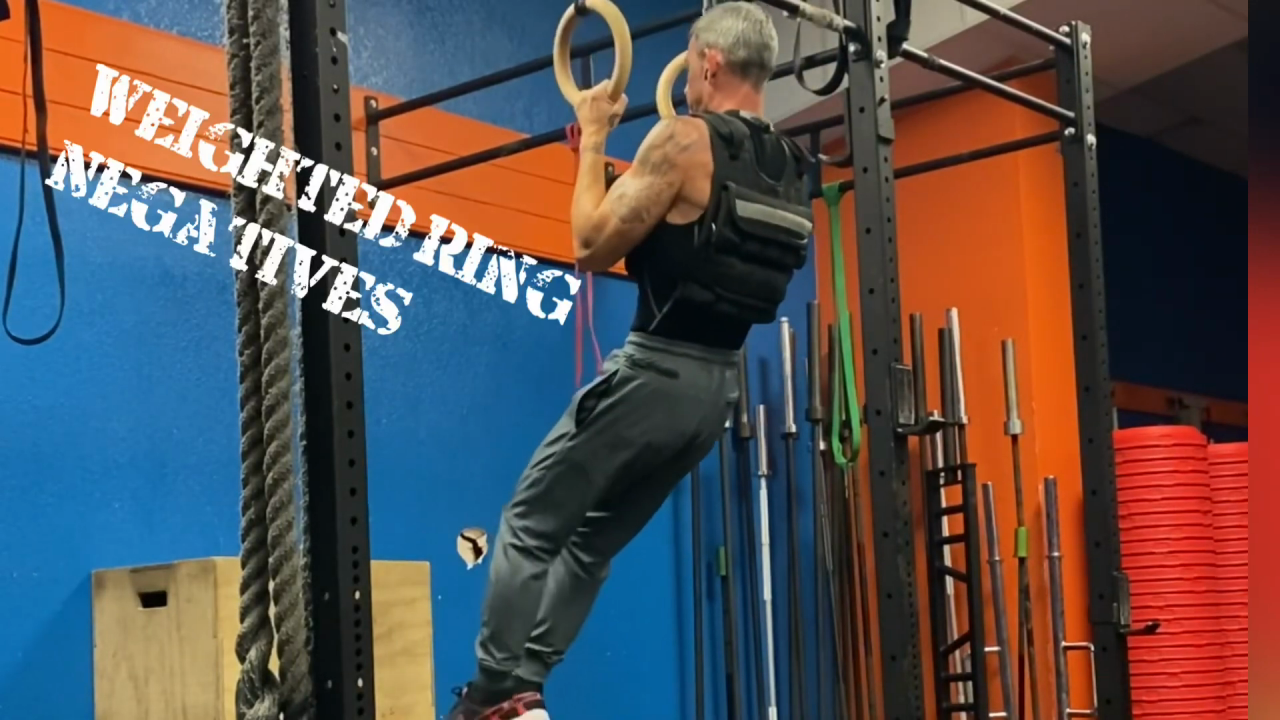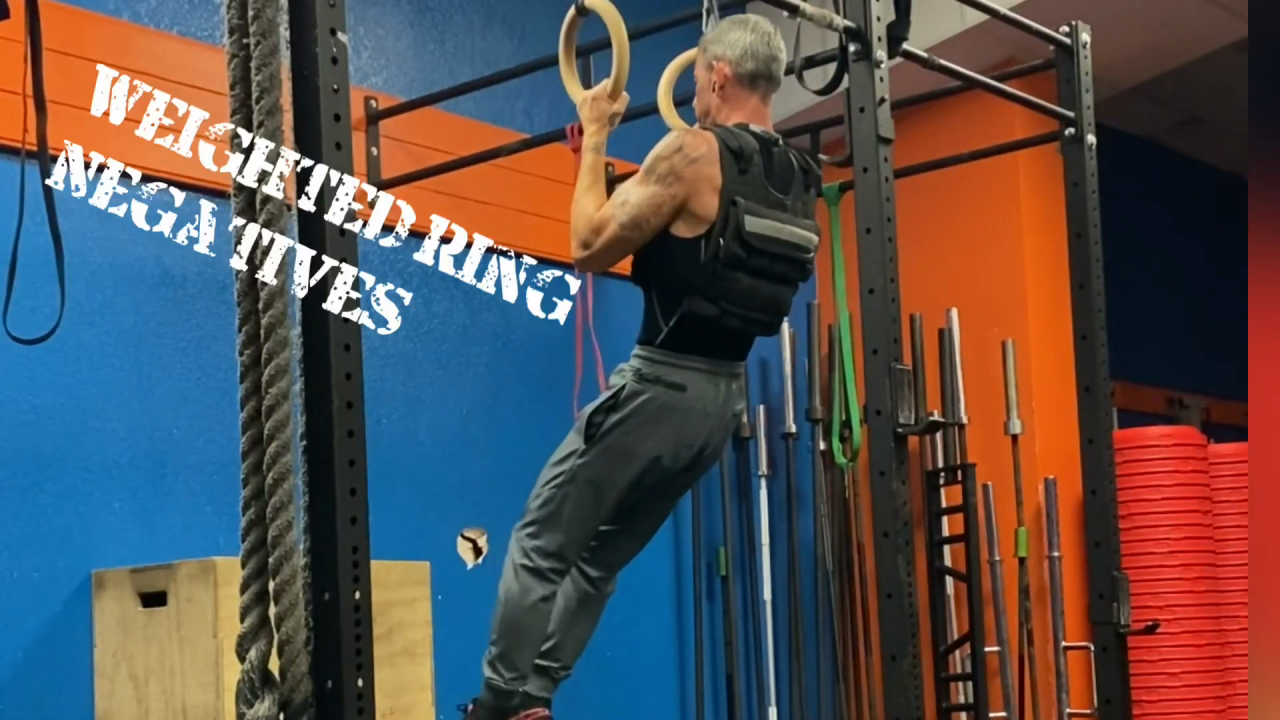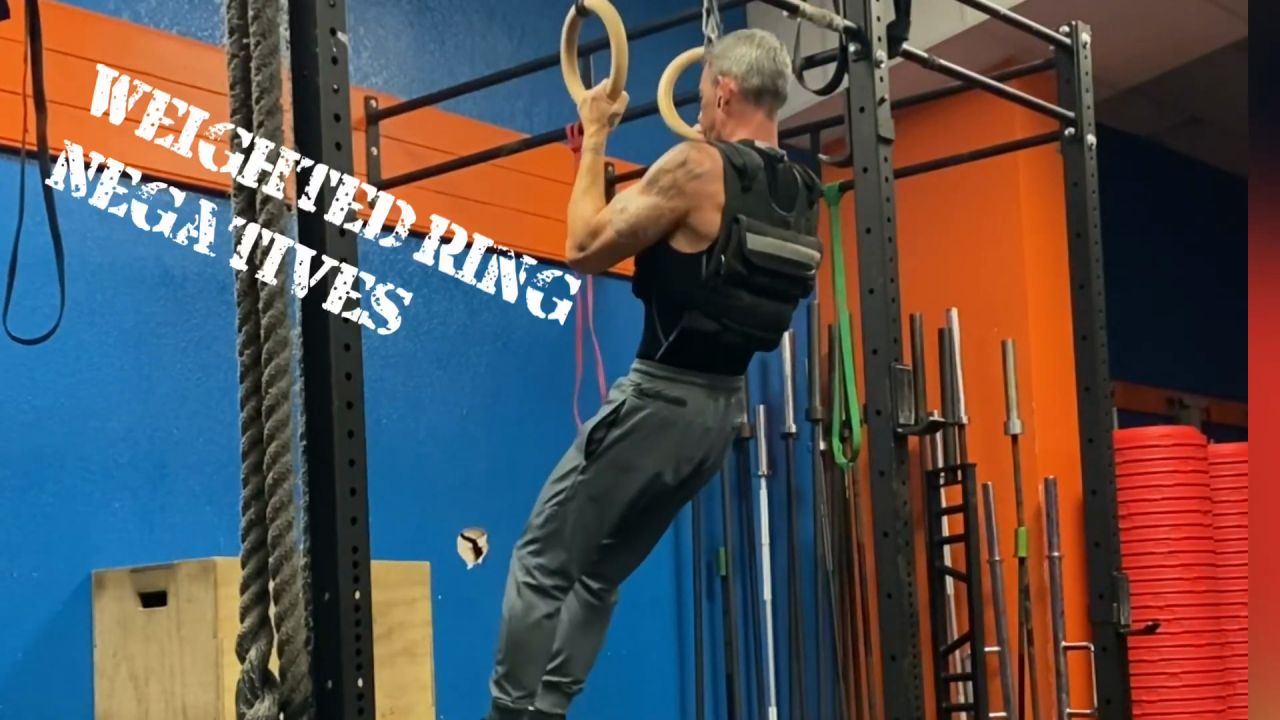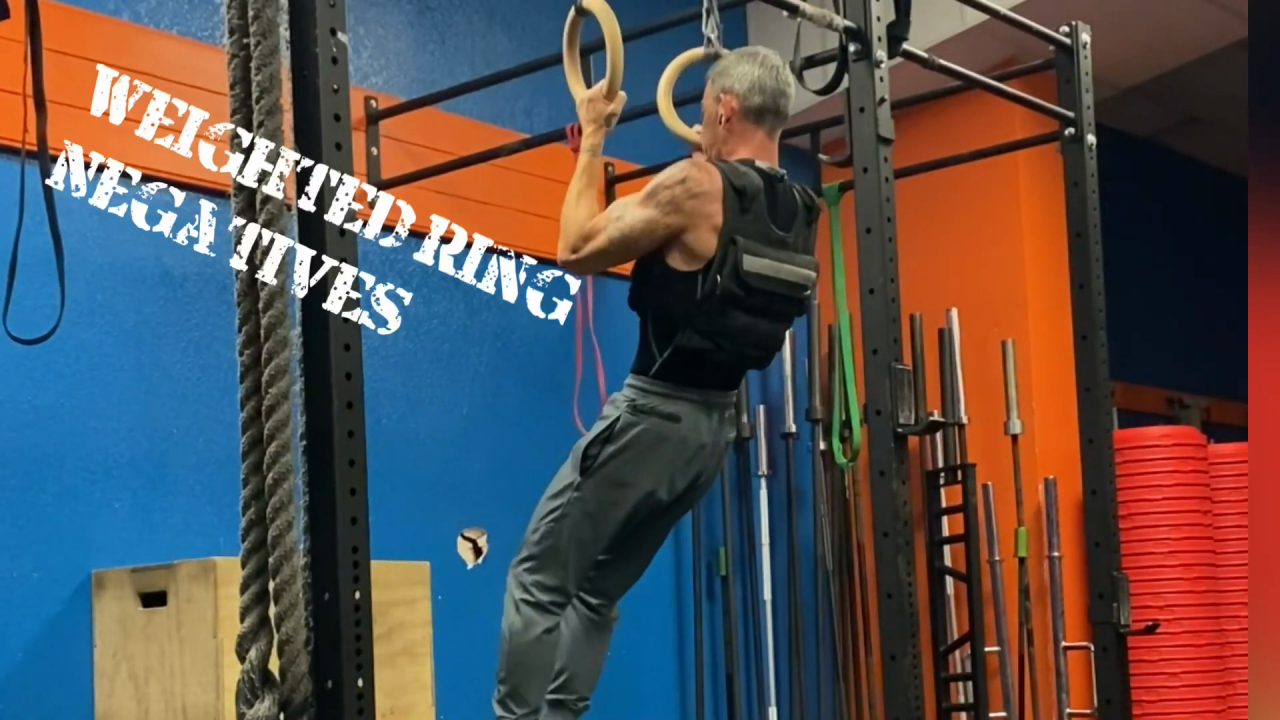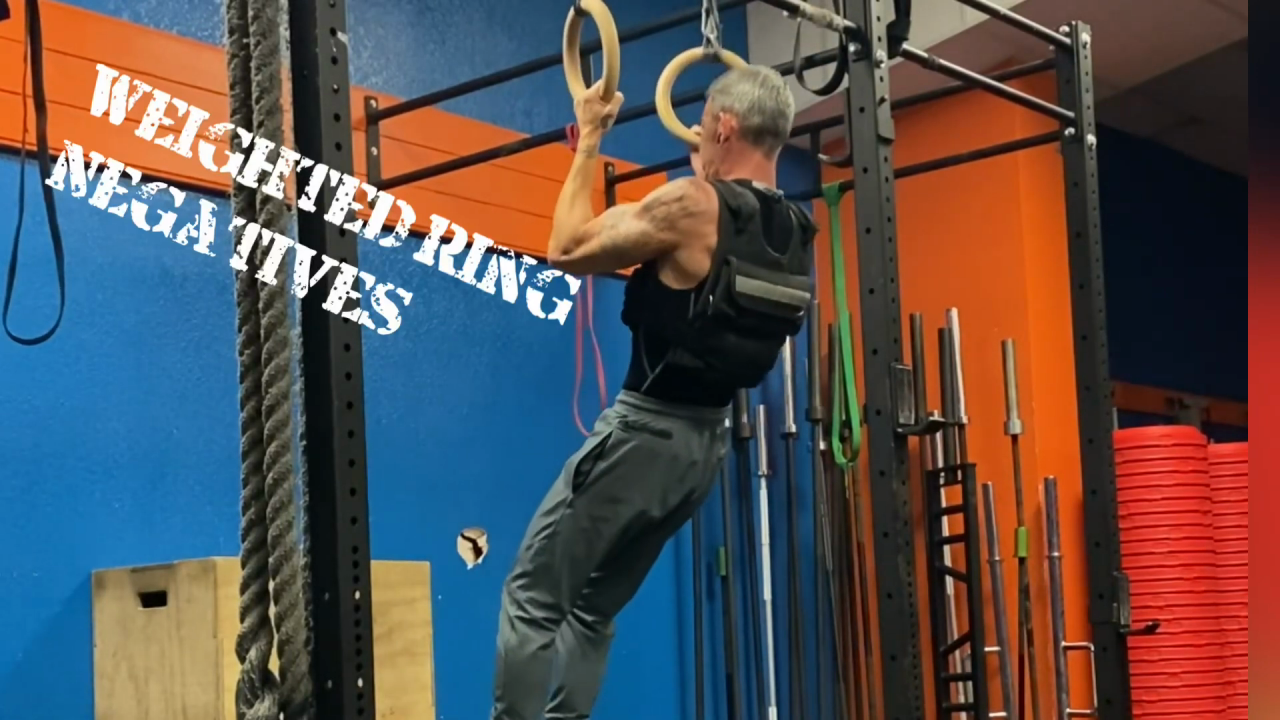
dt=0.2s
person 1, frame 1
left shoulder: (684, 139)
right shoulder: (787, 169)
left elbow: (591, 246)
left wrist: (592, 138)
left hip: (654, 373)
right hip: (715, 384)
left knee: (530, 527)
right knee: (591, 539)
person 1, frame 2
left shoulder: (693, 151)
right shoulder: (796, 180)
left elbow: (590, 247)
left wrist: (595, 138)
left hip: (661, 386)
right hip: (721, 394)
left knee: (540, 548)
right knee: (597, 556)
person 1, frame 3
left shoulder: (697, 166)
right shoulder: (798, 194)
left elbow: (583, 248)
left wrist: (594, 139)
left hip: (659, 400)
right hip: (721, 408)
left knee: (542, 564)
right knee: (597, 573)
person 1, frame 4
left shoulder: (697, 185)
right shoulder: (798, 212)
left elbow: (576, 249)
left wrist: (592, 138)
left hip: (652, 415)
right hip: (713, 422)
left knee: (539, 582)
right knee: (596, 591)
person 1, frame 5
left shoulder: (693, 204)
right shoulder: (793, 232)
left elbow: (567, 249)
left wrist: (589, 139)
right wrist: (705, 166)
left hip: (644, 432)
right hip: (704, 439)
left knee: (533, 600)
right knee: (591, 607)
